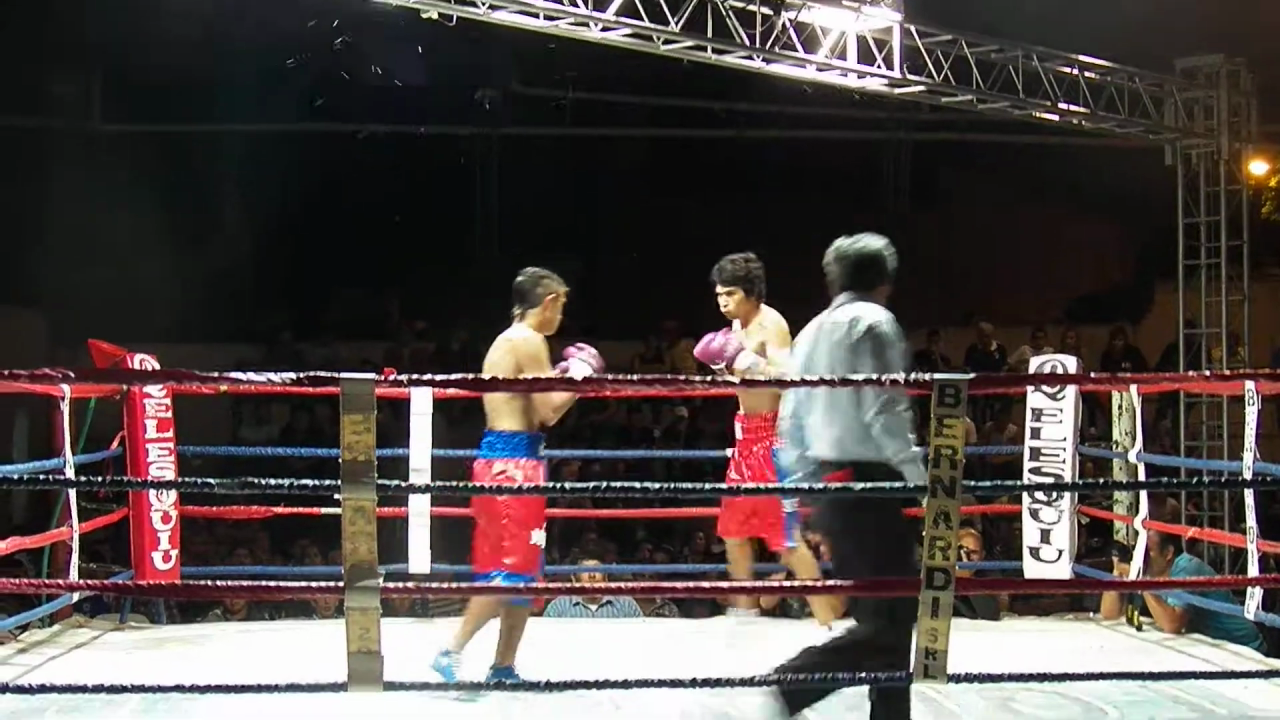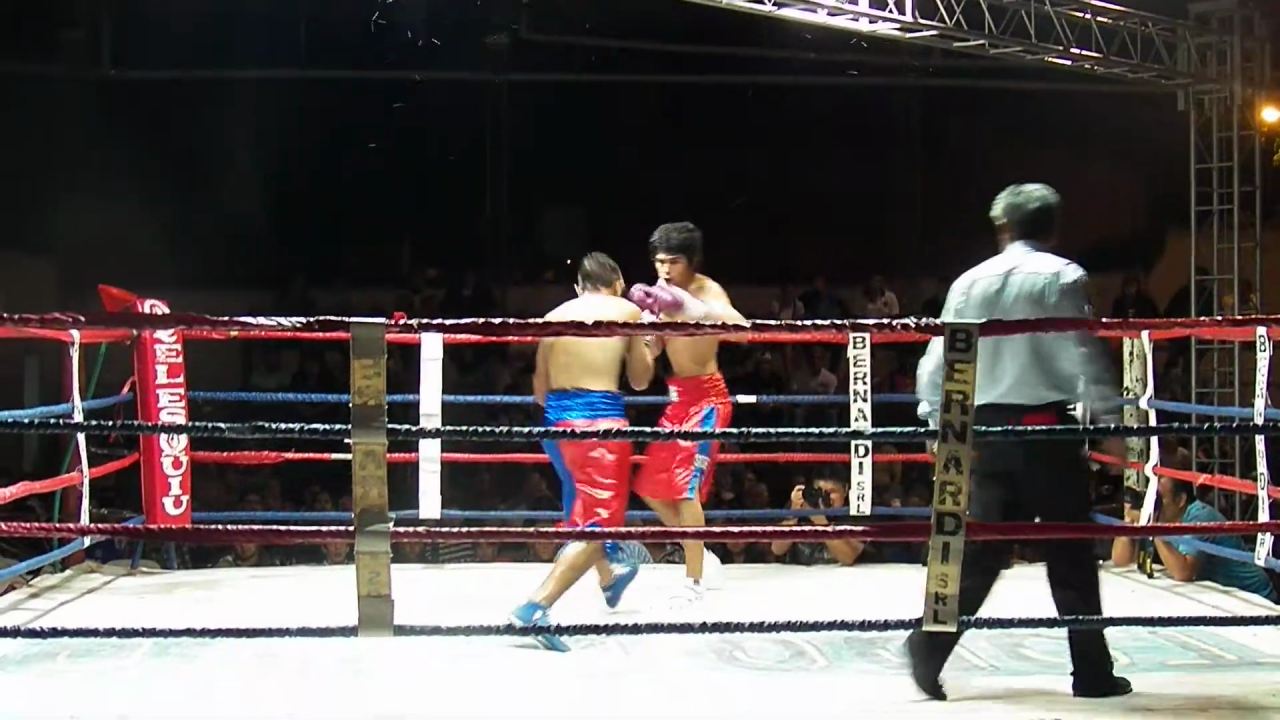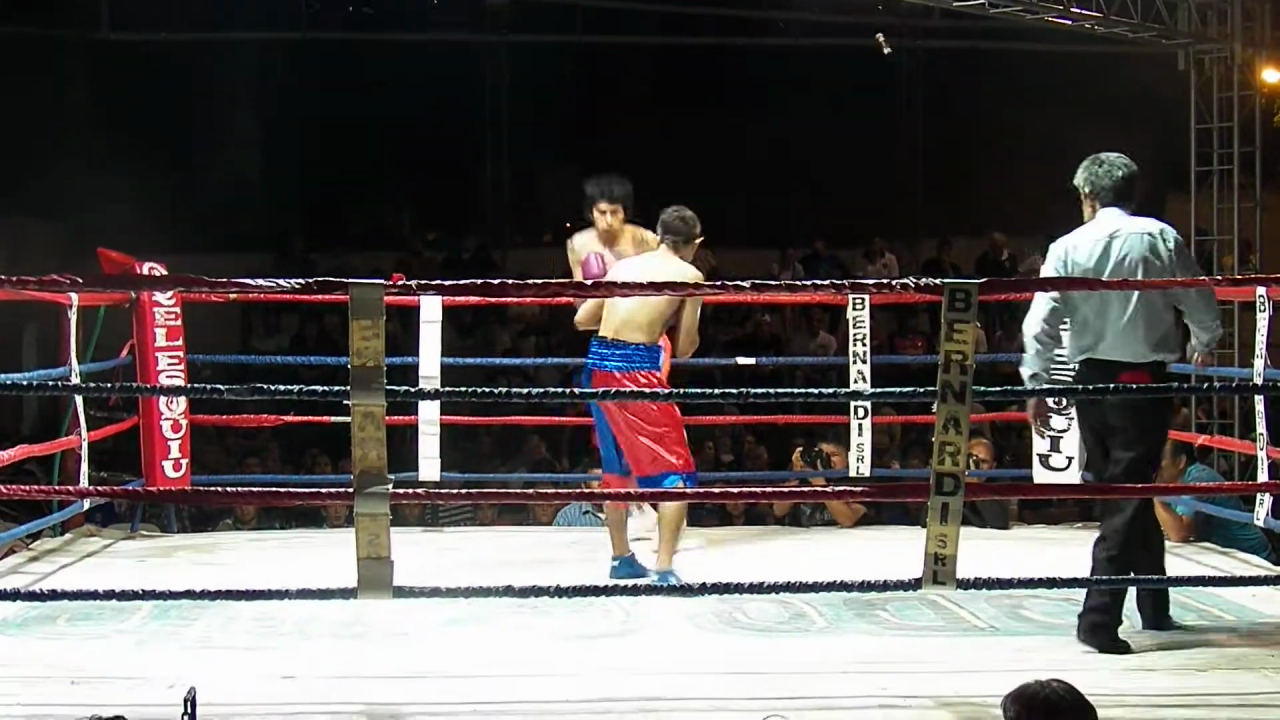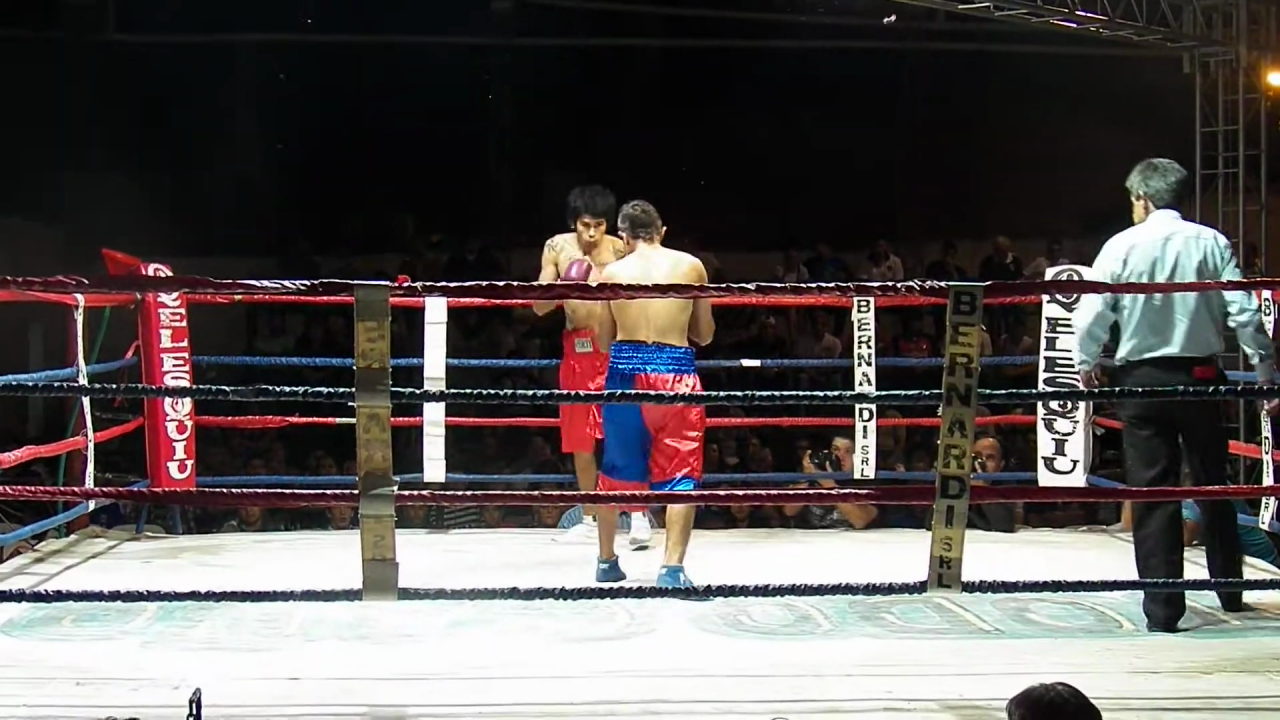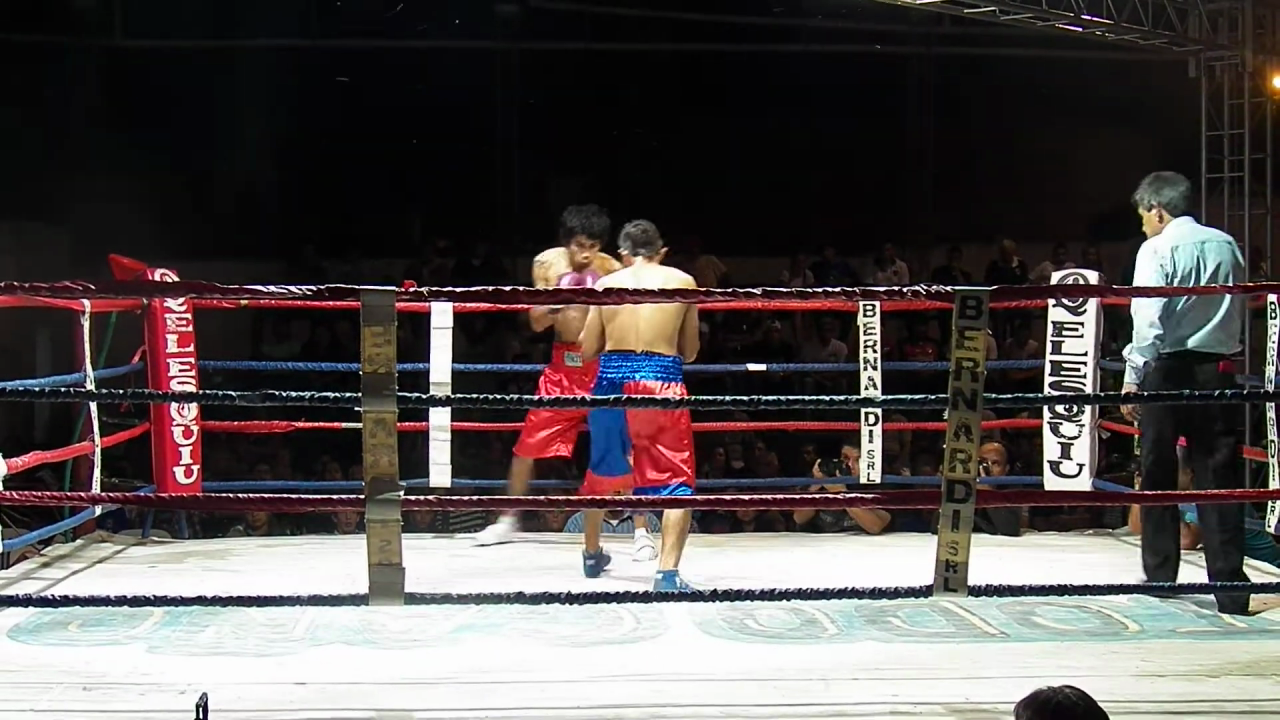
dt=0.5s
person 1, frame 1
left shoulder: (809, 333)
right shoulder: (874, 322)
left elbow: (790, 425)
right elbow: (884, 408)
right wrist: (917, 473)
left hip: (830, 483)
right hip: (868, 482)
left knee: (889, 611)
right knee: (887, 618)
person 1, frame 2
left shoulder: (971, 281)
right shoulder: (1066, 277)
left elbow: (937, 362)
right elbow: (1084, 357)
left wrist: (935, 421)
right wrist: (1105, 417)
left hip: (990, 426)
right hip: (1047, 426)
left knee: (984, 547)
right knee: (1071, 552)
left ankle: (932, 640)
right ankle: (1091, 672)
person 1, frame 3
left shoulder: (1067, 247)
right shoulder: (1160, 237)
left elbow: (1041, 323)
right elbow: (1201, 306)
left wrist: (1035, 388)
right wrist: (1206, 342)
left hip: (1092, 383)
right hip: (1142, 382)
left knee: (1122, 495)
right knee: (1126, 503)
left ankle: (1154, 607)
right ankle: (1099, 618)
person 1, frame 4
left shoulder: (1121, 246)
right shoulder: (1211, 242)
left elbow: (1091, 316)
left wrist: (1086, 365)
left hip: (1143, 380)
right hip: (1200, 377)
left knee: (1152, 495)
right knee: (1212, 486)
left ankle: (1162, 607)
right ankle: (1229, 588)
person 1, frame 5
left shoulder: (1158, 249)
right shoulder: (1227, 245)
left elbow: (1148, 320)
right elbow: (1236, 314)
left wrist: (1132, 379)
left hip: (1170, 370)
right hip: (1218, 370)
left knee: (1158, 474)
right knee: (1220, 479)
left ankle: (1160, 570)
right ankle: (1229, 586)
person 2, frame 1
left shoulder: (505, 343)
right shoulder: (529, 341)
right elbow: (547, 412)
left wrist: (554, 381)
right wrist: (577, 377)
left hip: (502, 458)
right hip: (513, 462)
left knee: (524, 567)
right knee: (511, 568)
left ankle: (503, 668)
right ankle: (453, 650)
person 2, frame 2
left shoulder: (555, 317)
right shoulder: (628, 311)
left elbow: (540, 390)
right elbow: (641, 377)
left hip: (557, 419)
right hip: (602, 419)
left knee: (584, 502)
right knee: (597, 520)
left ankle: (611, 578)
right ankle: (536, 606)
person 2, frame 3
left shoulder: (623, 265)
right shoulder: (688, 276)
left elbow: (583, 319)
right elbow: (684, 348)
left hip: (597, 367)
right hip: (636, 370)
left knee: (617, 464)
right knee: (673, 469)
left ankle: (622, 558)
right ankle: (664, 570)
person 2, frame 4
left shoulder: (612, 273)
right shoulder: (692, 266)
left elbow: (606, 340)
right elbow: (705, 335)
left hip: (625, 371)
right hip: (675, 372)
left knee: (617, 467)
right knee: (681, 472)
left ankle: (607, 561)
right ankle: (672, 568)
person 2, frame 5
left shoulder: (606, 284)
right shoulder: (683, 282)
left elbow: (588, 348)
right elbow: (690, 352)
left hip: (612, 380)
right hip: (662, 382)
left knee: (604, 469)
right knee: (675, 481)
left ankle: (592, 554)
right ankle: (668, 572)
person 3, frame 1
left shoulder: (770, 323)
right shoulder: (737, 325)
left wrist: (744, 358)
right wrist: (722, 362)
left hip: (770, 435)
right hip: (748, 432)
left knee: (788, 540)
right knee: (732, 528)
left ankle: (826, 626)
right ankle: (743, 608)
person 3, frame 2
left shoulder: (707, 290)
right shoulder: (659, 290)
left elbow: (734, 325)
right elbow: (650, 350)
left wrist: (681, 298)
left hip: (707, 398)
right hip: (679, 398)
left knee: (688, 488)
right knee: (654, 488)
left ankle: (695, 585)
right ankle: (700, 554)
person 3, frame 3
left shoulder: (644, 239)
right shoulder: (579, 244)
right elbow: (583, 303)
right wrist: (589, 285)
left ankle: (647, 505)
right ankle: (637, 506)
person 3, frame 4
left shoulder: (621, 251)
right shoulder: (557, 247)
right elbow: (539, 307)
right wrist: (562, 287)
right hip: (576, 349)
right knee: (579, 440)
left ankle: (640, 517)
right ankle: (589, 517)
person 3, frame 5
left shoulder: (613, 270)
right shoulder: (546, 263)
right elbow: (537, 324)
right wrist: (557, 302)
left hip: (601, 364)
right hip: (562, 363)
right knee: (528, 445)
left ankle: (642, 532)
right ankle: (506, 521)
